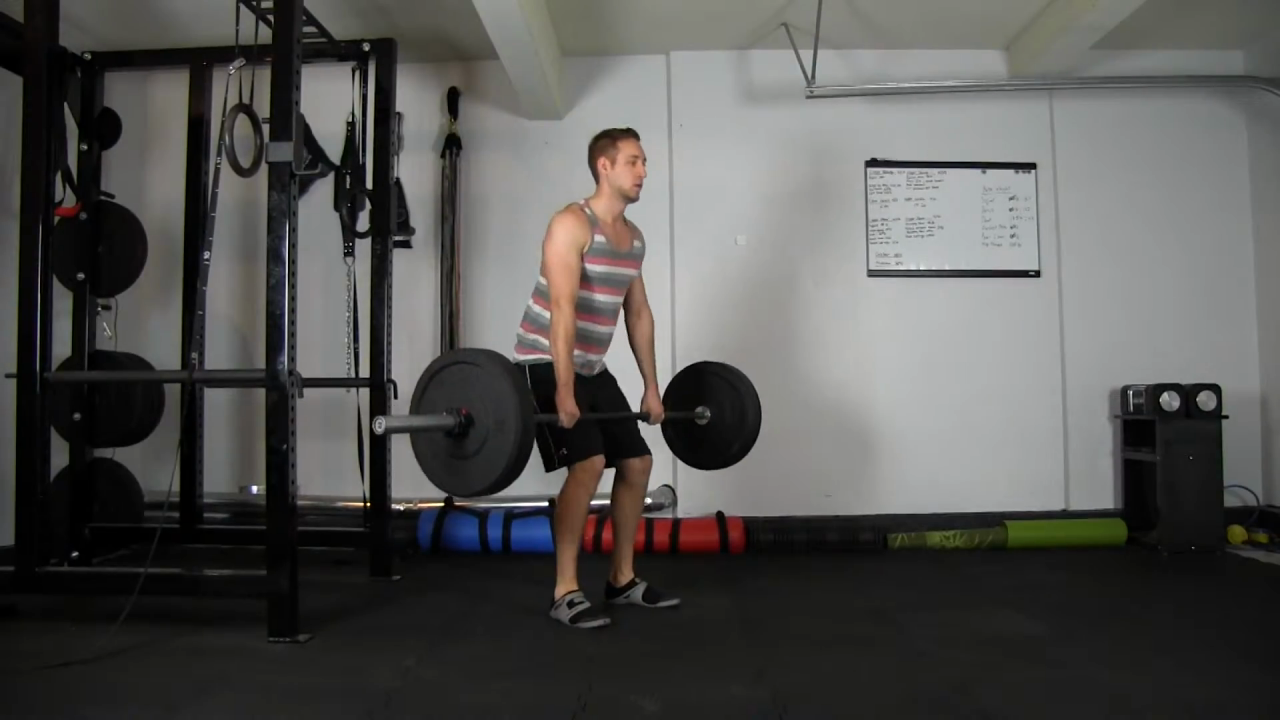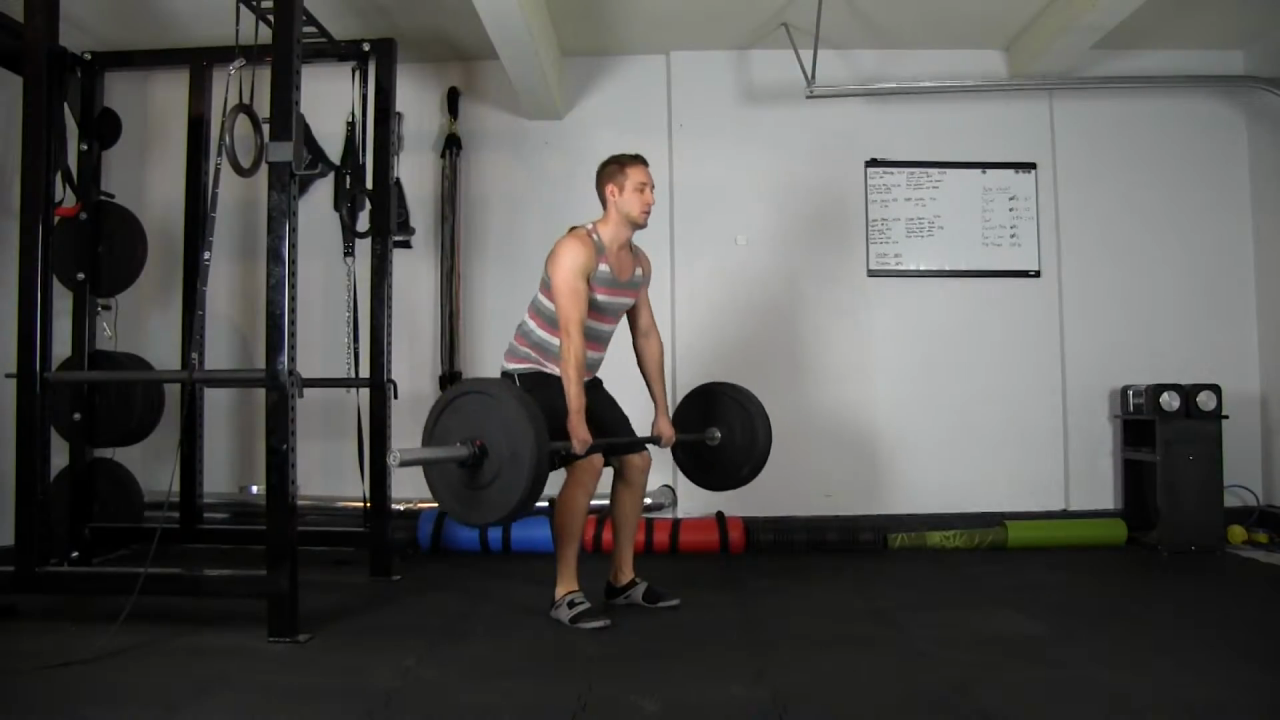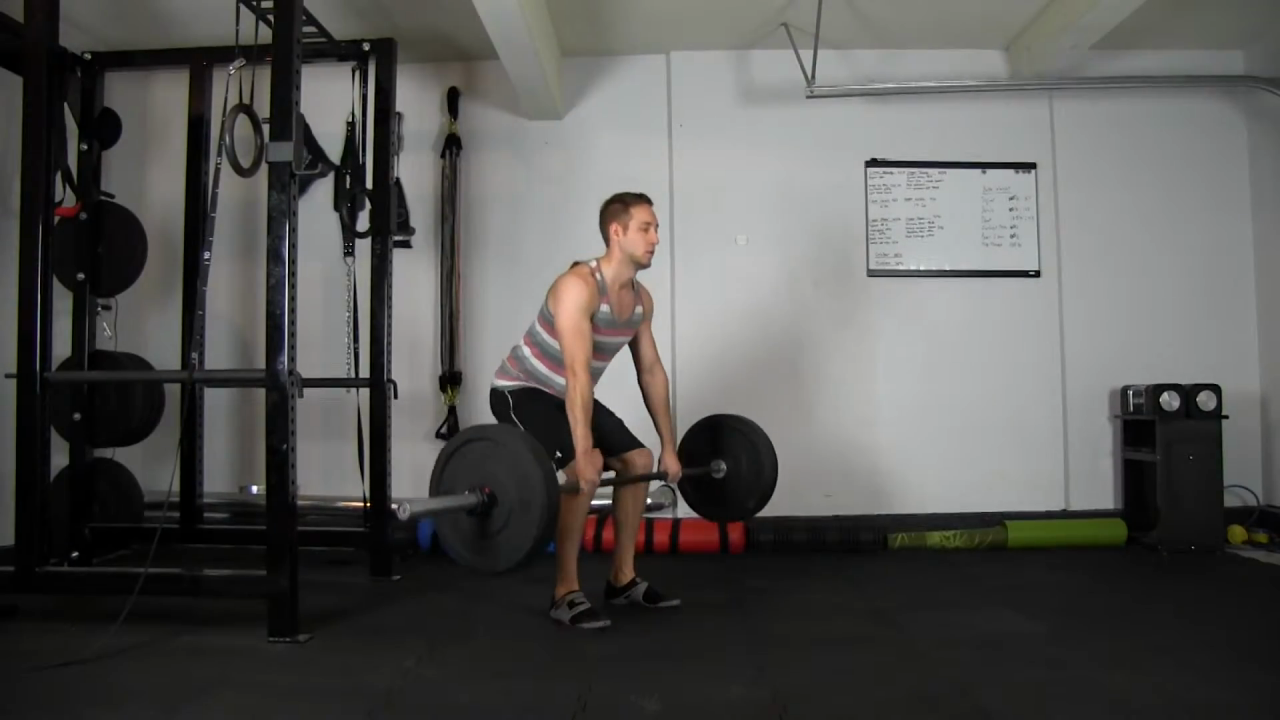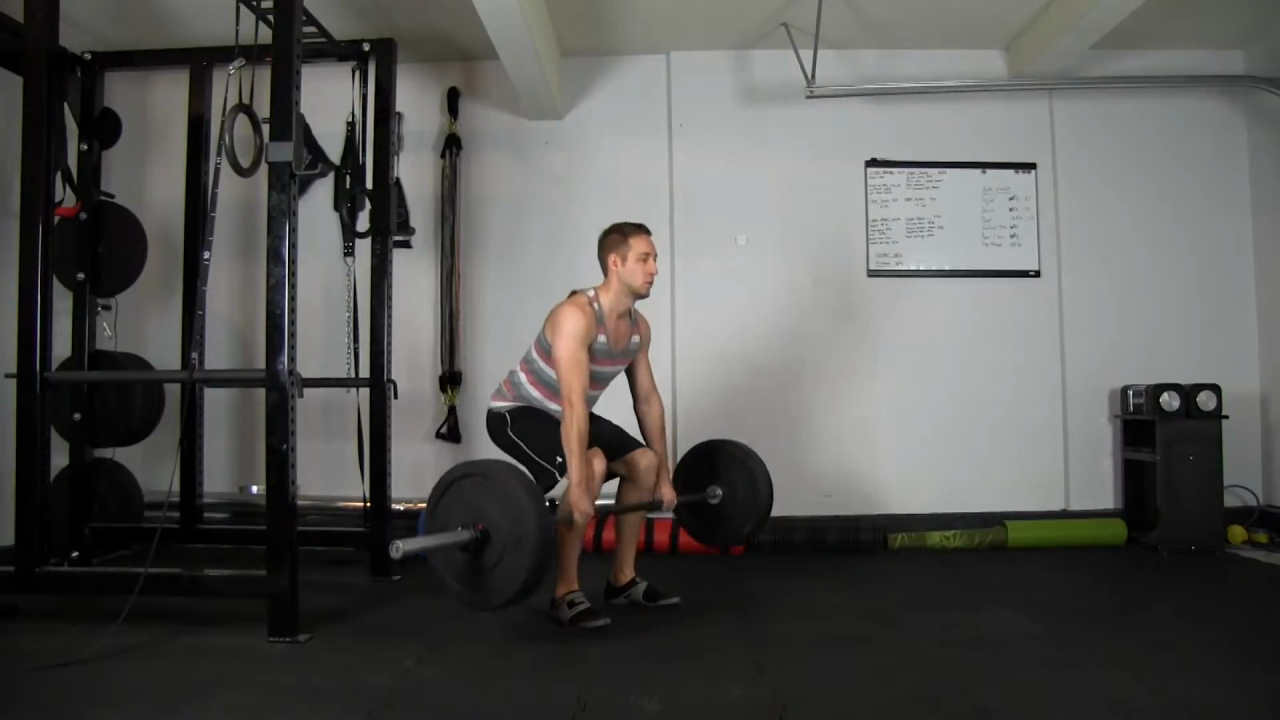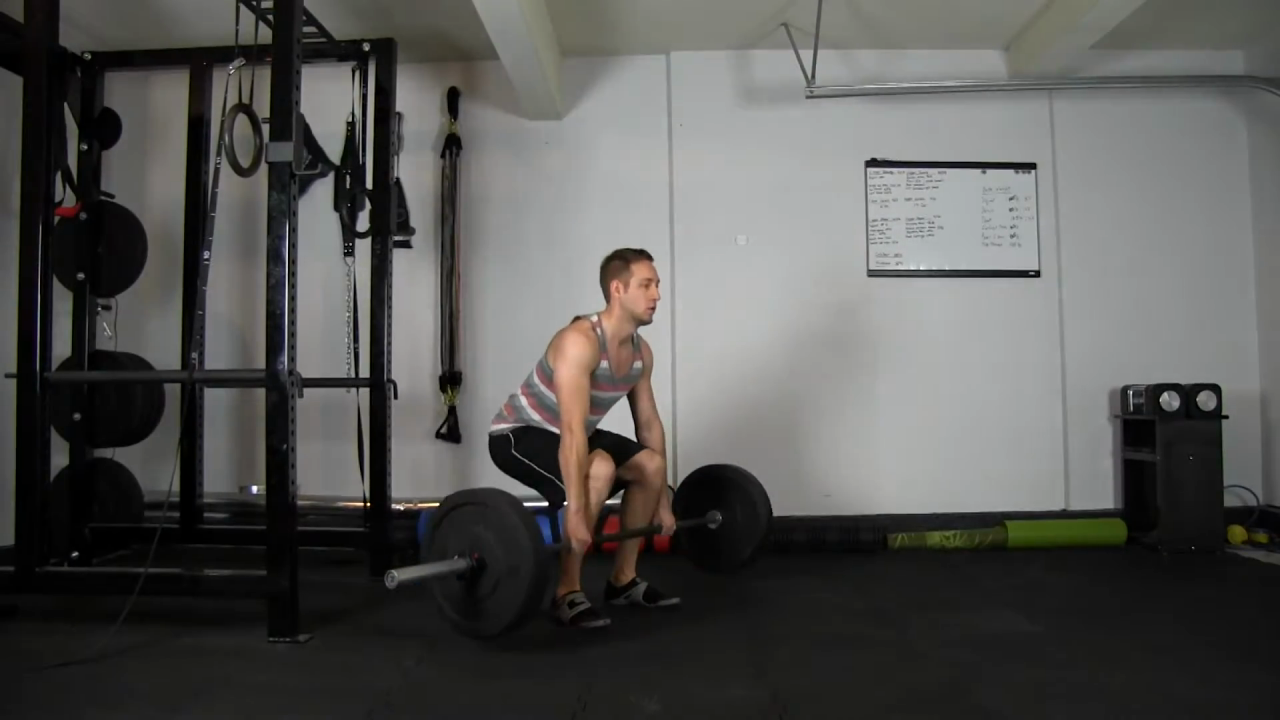
dt=0.3s
person 1, frame 1
left shoulder: (634, 236)
right shoulder: (572, 224)
left elbow: (639, 314)
right elbow: (562, 308)
left wrist: (651, 387)
right wrist: (563, 388)
left hip: (593, 368)
right hip: (545, 364)
left knee: (636, 463)
right knee: (588, 464)
left ankle: (623, 579)
right ankle: (565, 593)
person 1, frame 2
left shoulder: (640, 262)
right shoulder: (577, 248)
left elbow: (647, 336)
right elbow: (571, 334)
left wrist: (662, 411)
right wrist: (575, 416)
left hip: (581, 376)
right hip: (533, 372)
left knee: (635, 460)
right knee: (587, 463)
left ankle: (623, 579)
right ankle: (566, 593)
person 1, frame 3
left shoulder: (641, 299)
right shoulder: (579, 285)
left elbow: (651, 371)
right elbow: (577, 373)
left wrist: (669, 447)
right wrist: (584, 454)
left hip: (565, 394)
right hip: (521, 391)
left knee: (638, 461)
right knee: (585, 465)
left ankle: (623, 579)
right ankle: (566, 593)
person 1, frame 4
left shoulder: (639, 326)
right shoulder: (577, 315)
left elbow: (647, 399)
right elbow: (573, 404)
left wrist: (664, 475)
right wrist: (577, 483)
left hip: (560, 414)
right hip: (516, 411)
left knee: (642, 463)
right knee: (592, 466)
left ankle: (623, 579)
right ankle: (566, 592)
person 1, frame 5
left shoulder: (641, 351)
right shoulder: (580, 341)
left elbow: (649, 424)
right elbow: (573, 432)
left wrist: (662, 502)
right wrist: (576, 512)
left hip: (565, 435)
right hip: (518, 434)
left knee: (652, 466)
right knee: (599, 469)
left ankle: (623, 580)
right ankle: (568, 593)
